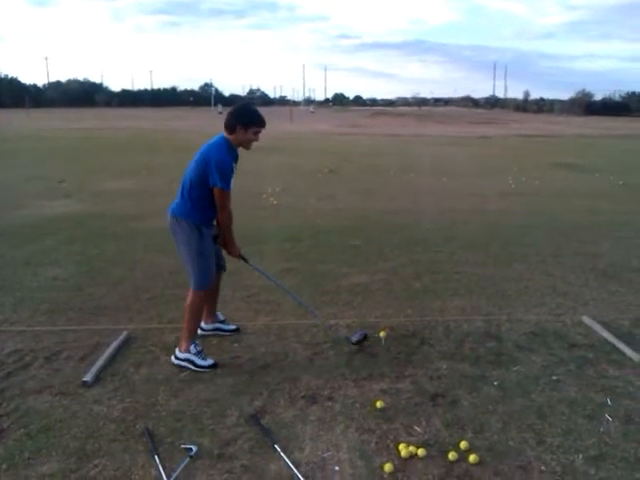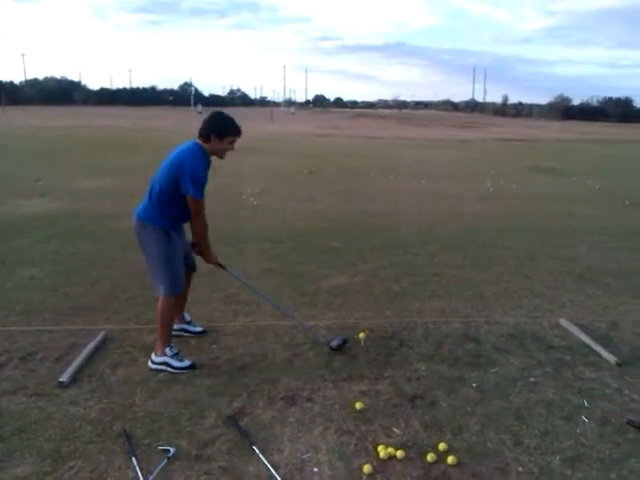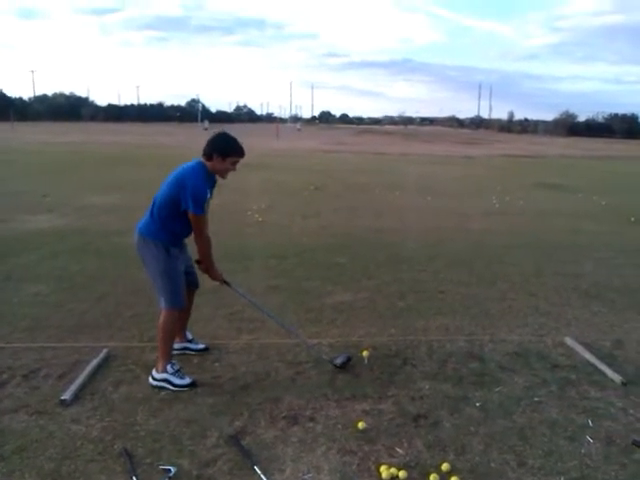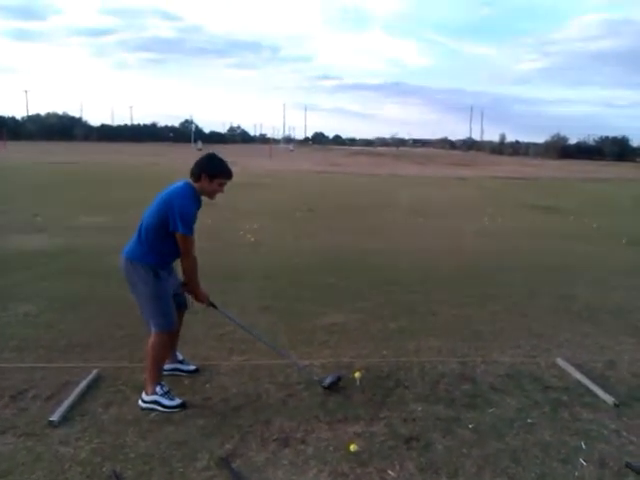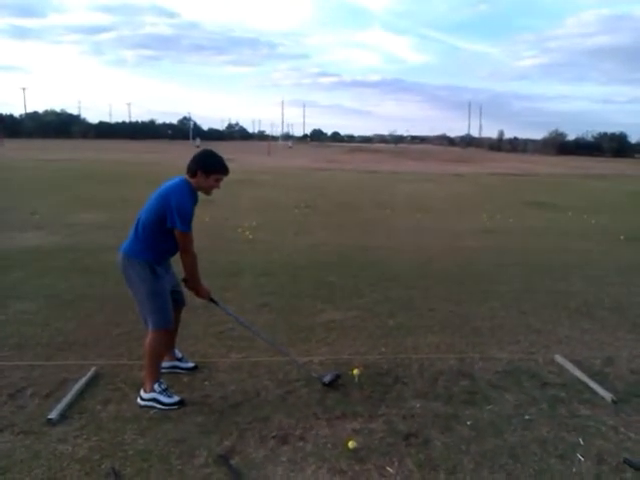
dt=0.4s
person 1, frame 1
left shoulder: (225, 147)
right shoulder: (220, 156)
left elbow: (219, 204)
right elbow: (223, 208)
left wrist: (222, 234)
right wrist: (230, 242)
left hip: (200, 218)
right hip: (188, 220)
left knee: (215, 269)
right knee: (201, 282)
left ankle: (210, 320)
right ankle: (185, 349)
person 1, frame 2
left shoulder: (193, 151)
right shoulder: (194, 163)
left elbow: (192, 211)
right elbow: (198, 216)
left wrist: (198, 242)
right wrist: (207, 251)
left hip: (168, 222)
right hip: (155, 226)
left knee: (186, 269)
right knee: (171, 287)
left ankle: (178, 321)
right ankle: (161, 353)
person 1, frame 3
left shoulder: (205, 175)
right shoulder: (194, 181)
left elbow: (200, 227)
right elbow: (200, 232)
left wrist: (204, 260)
right wrist: (211, 267)
left hip: (171, 238)
right hip: (155, 241)
left knee: (189, 286)
right knee: (173, 302)
left ankle: (180, 339)
right ankle: (162, 369)
person 1, frame 4
left shoulder: (186, 192)
right shoulder: (183, 202)
left elbow: (184, 250)
right elbow: (187, 254)
left wrist: (189, 283)
right wrist: (197, 290)
left hip: (158, 261)
right hip: (143, 265)
left knee: (178, 307)
right knee: (163, 325)
left ankle: (171, 360)
right ankle: (151, 392)
person 1, frame 5
left shoulder: (182, 188)
right shoulder: (180, 198)
left elbow: (182, 245)
right elbow: (187, 250)
left wrist: (190, 279)
right wrist: (197, 285)
left hip: (156, 257)
right hip: (141, 261)
left knee: (175, 305)
right knee: (160, 322)
left ankle: (170, 357)
right ankle: (150, 389)
